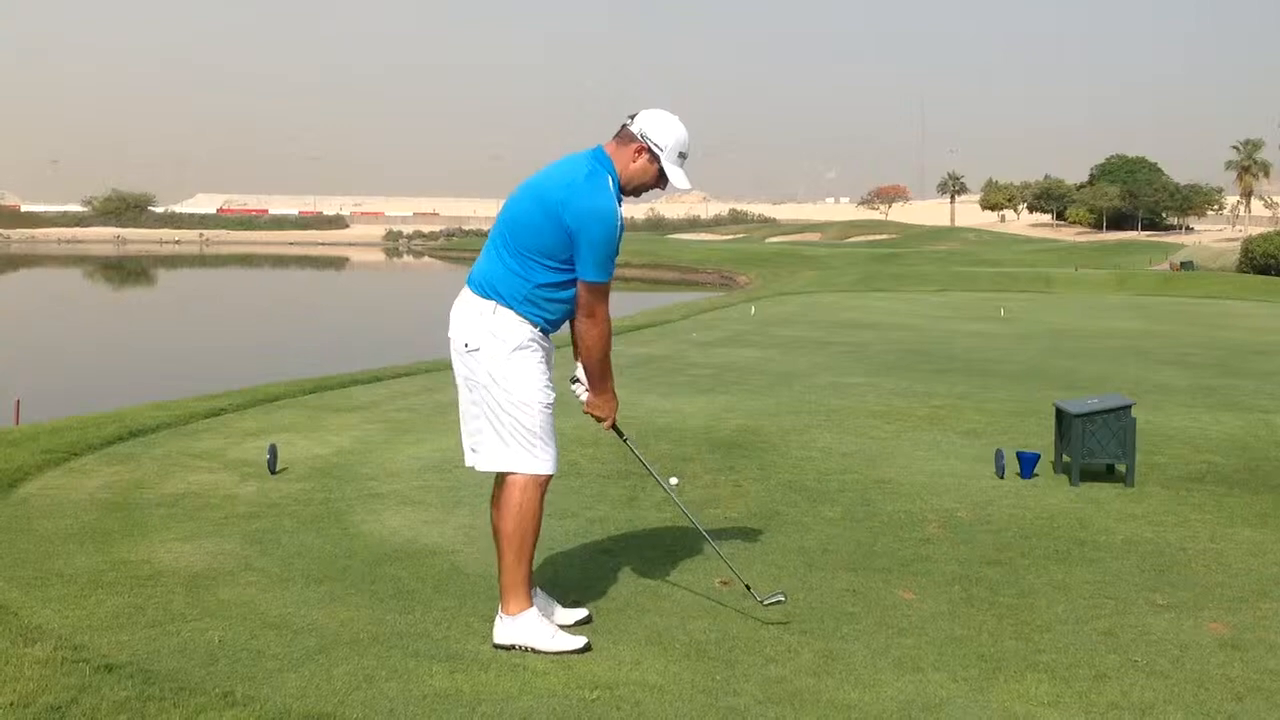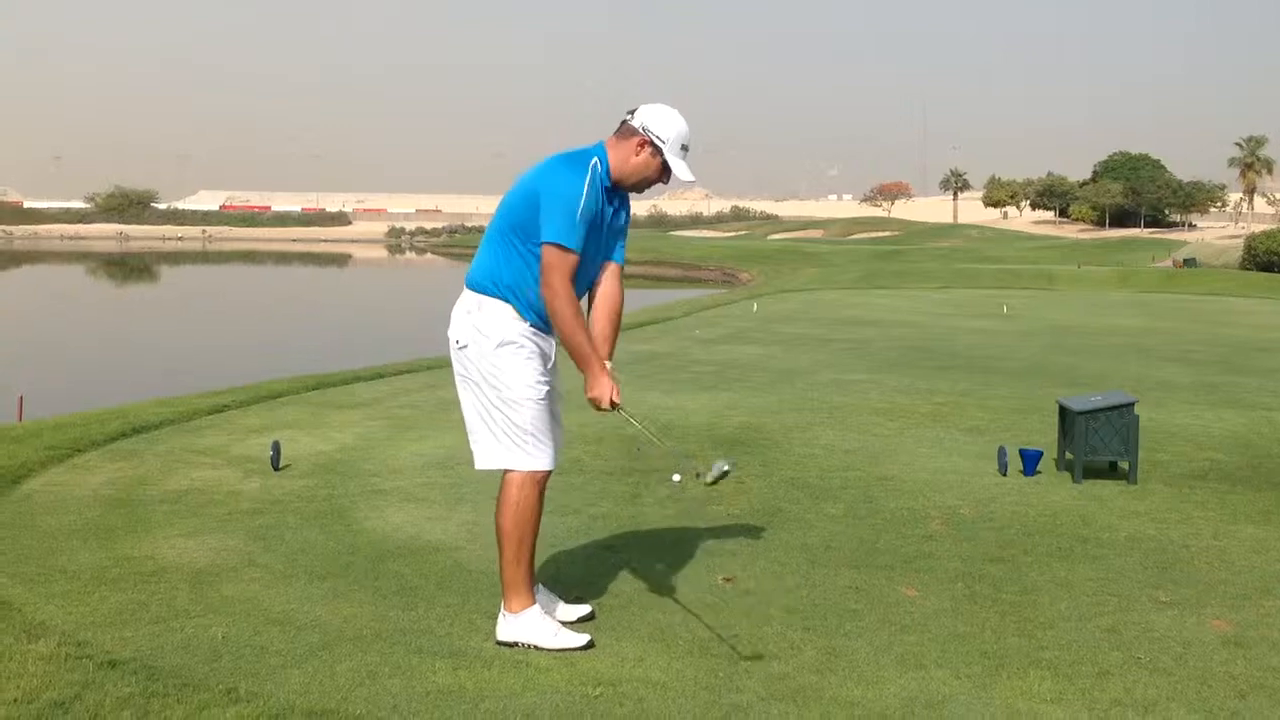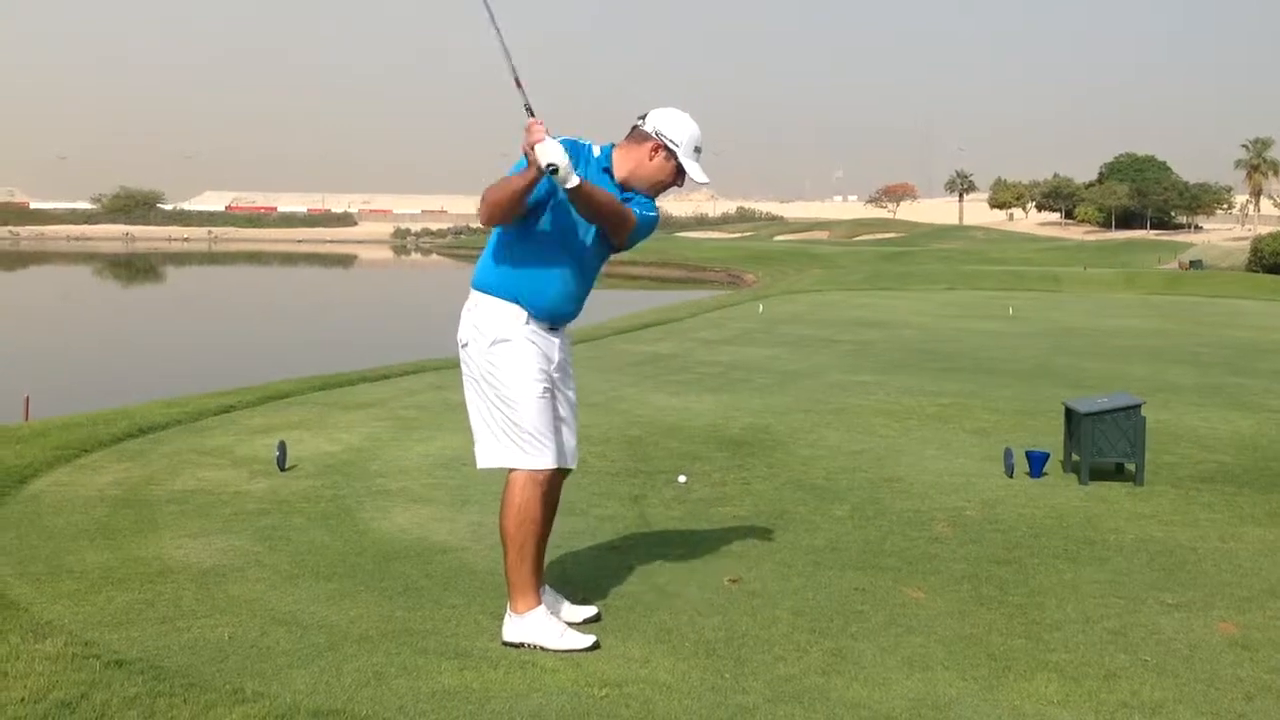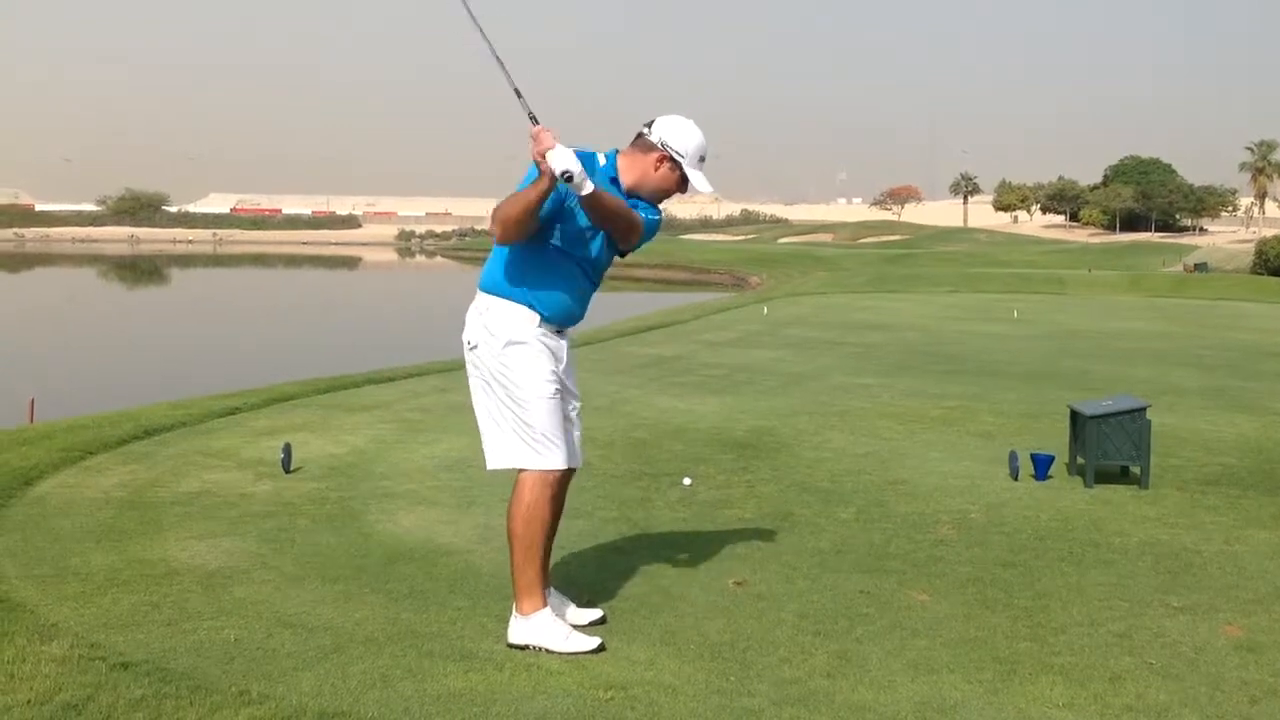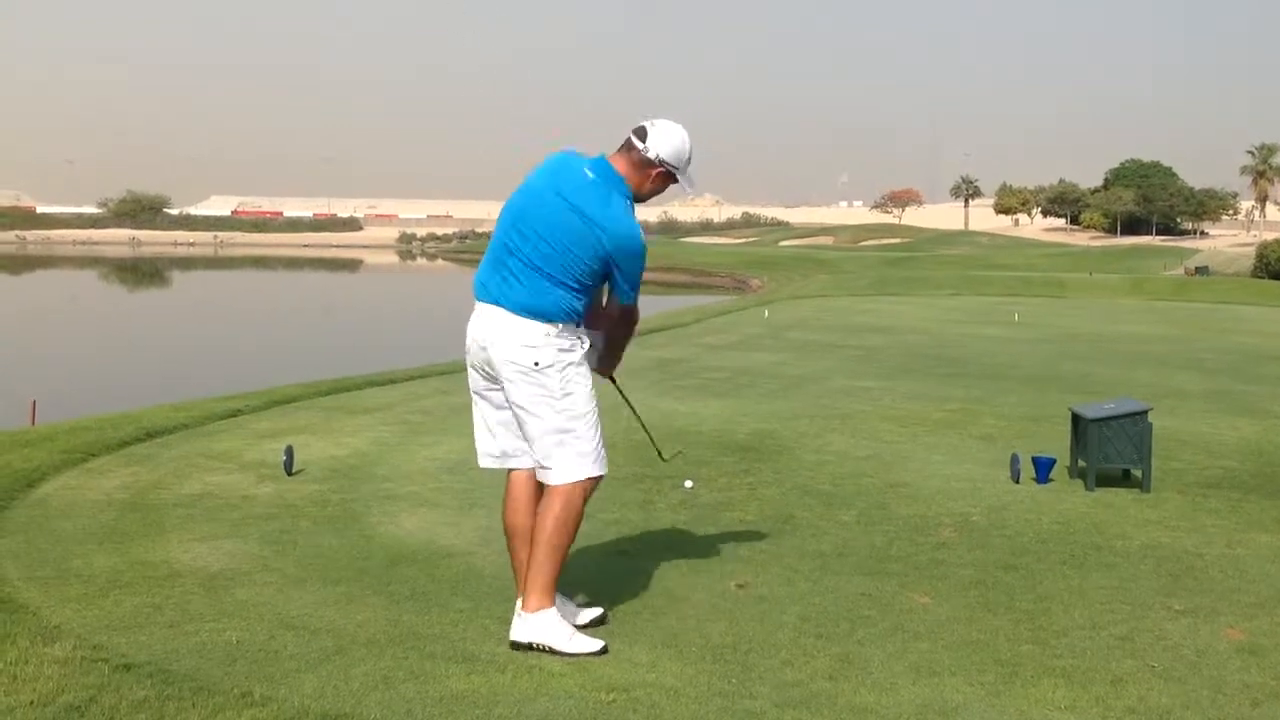
dt=0.3s
person 1, frame 1
left shoulder: (583, 175)
right shoulder: (596, 203)
left elbow: (583, 304)
right elbow: (591, 313)
left wrist: (588, 371)
right wrist: (603, 390)
left hip: (500, 328)
right hip: (501, 333)
left knee: (517, 468)
right knee: (528, 470)
left ankle: (521, 595)
right ankle: (515, 616)
person 1, frame 2
left shoulder: (613, 200)
right shoulder: (574, 177)
left elbow: (607, 289)
right elbow: (554, 286)
left wrist: (601, 366)
right wrist: (593, 373)
left hip: (522, 331)
right hip: (496, 328)
left knee: (530, 464)
right knee: (526, 467)
left ankle: (525, 592)
right ankle: (518, 614)
person 1, frame 3
left shoulder: (642, 212)
right shoulder: (566, 157)
left elbow: (609, 214)
right elbow: (490, 211)
left wrist: (569, 178)
right wrist: (534, 166)
left hip: (550, 335)
right hip: (501, 328)
left knee: (554, 467)
right knee: (531, 468)
left ankle: (533, 592)
right ankle: (523, 616)
person 1, frame 4
left shoulder: (642, 214)
right shoulder: (572, 164)
left elbow: (616, 221)
right elbow: (503, 228)
left wrist: (580, 181)
right wrist: (548, 177)
left hip: (550, 335)
right hip: (508, 327)
left knee: (558, 469)
right knee: (540, 468)
left ankle: (537, 595)
right ankle: (529, 616)
person 1, frame 5
left shoulder: (564, 166)
right shoulder: (626, 235)
right elbow: (622, 320)
right wrist: (608, 361)
left hip: (487, 326)
right hip: (540, 342)
left knee: (523, 468)
right knee: (574, 475)
left ankle: (533, 600)
right ankle: (537, 613)
